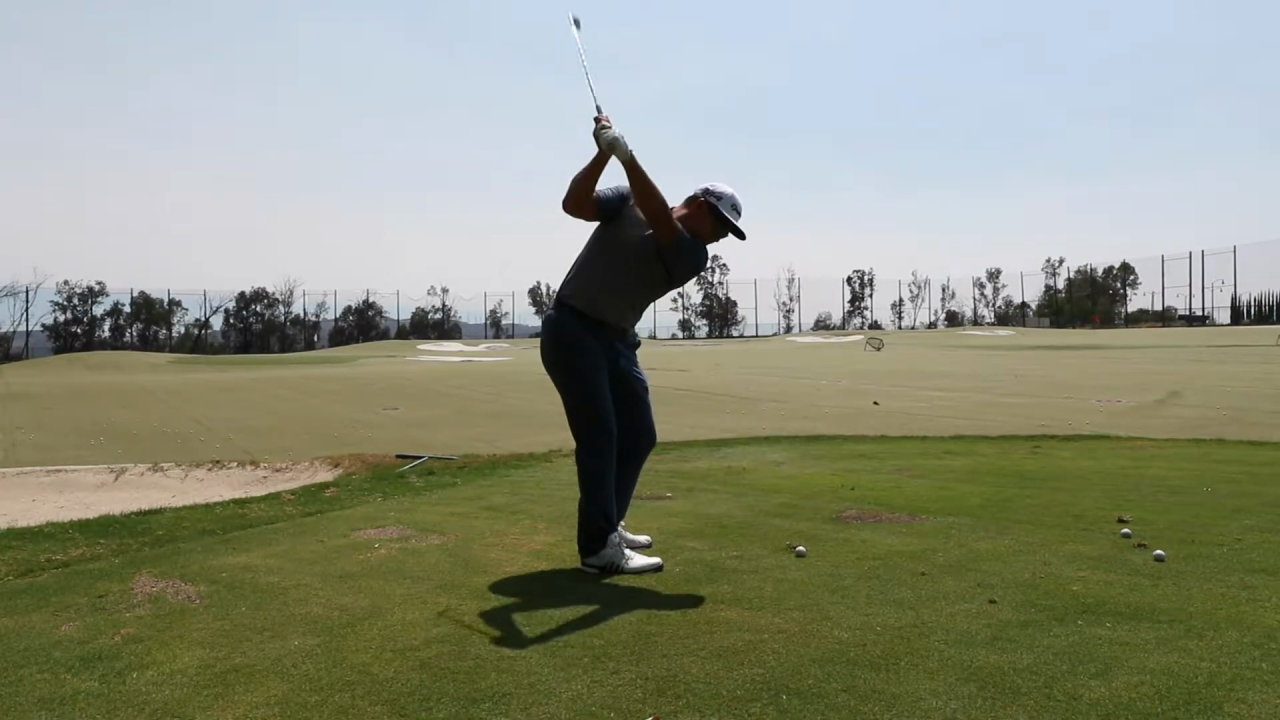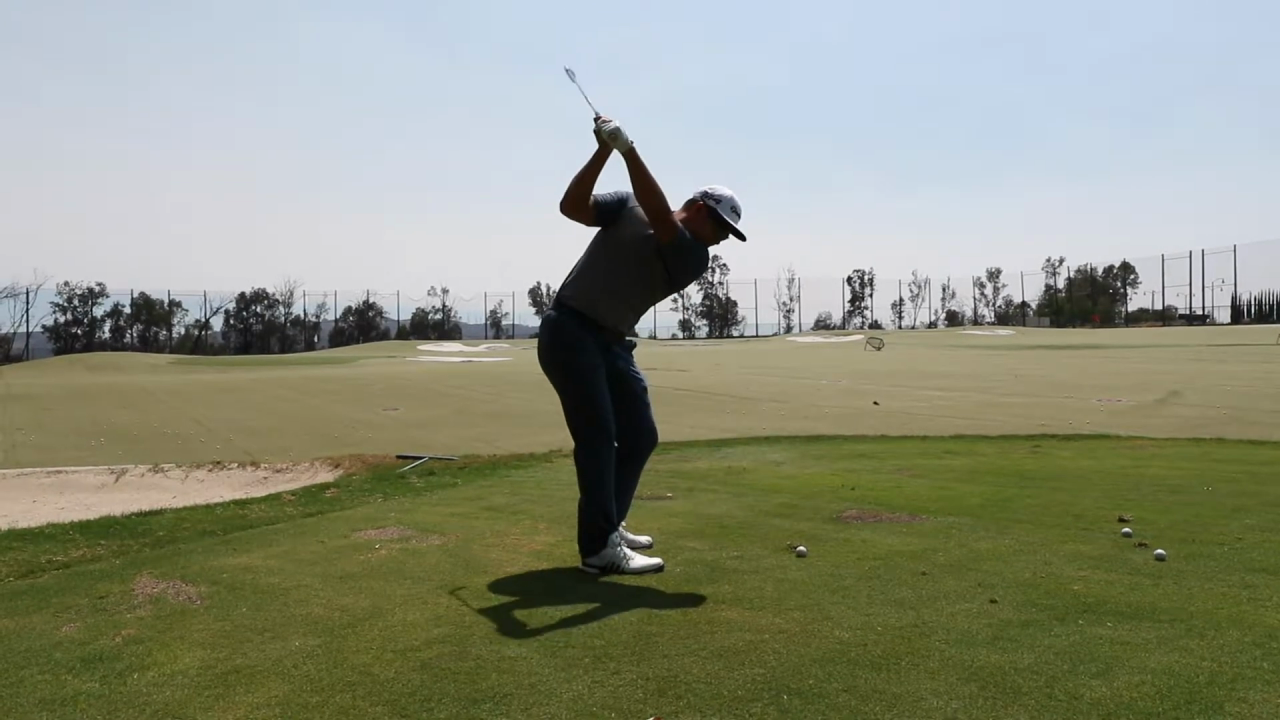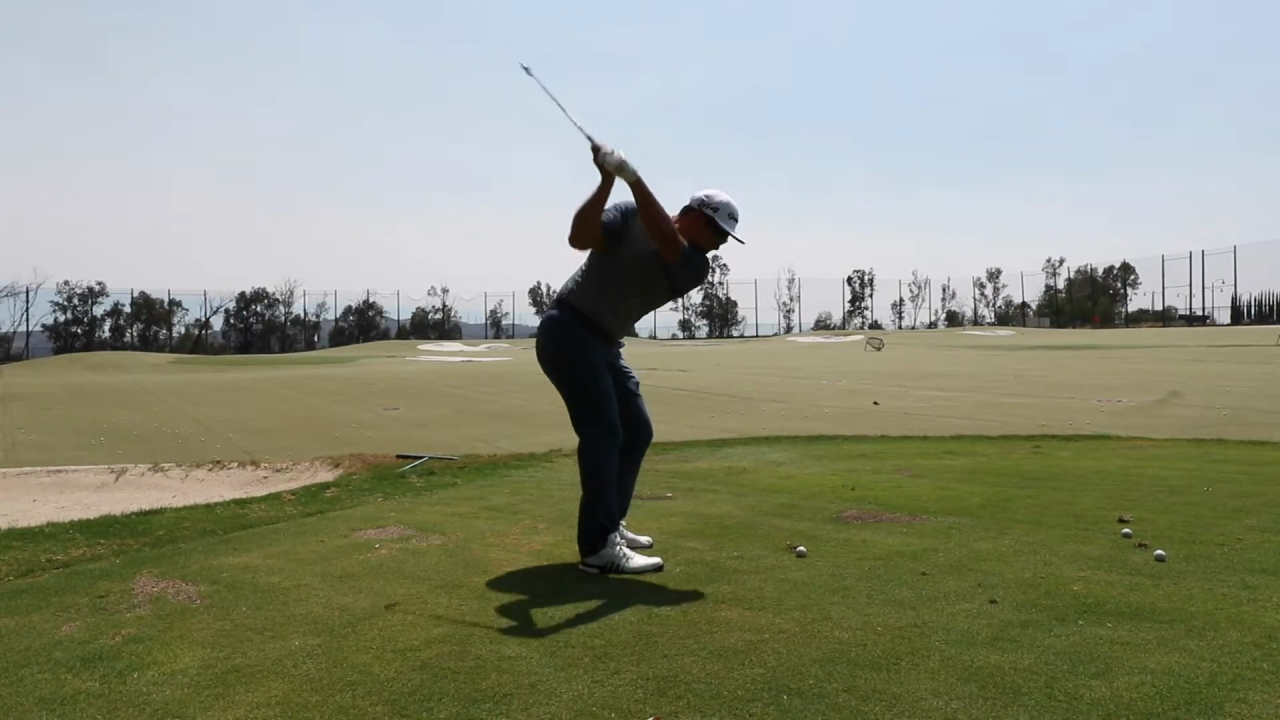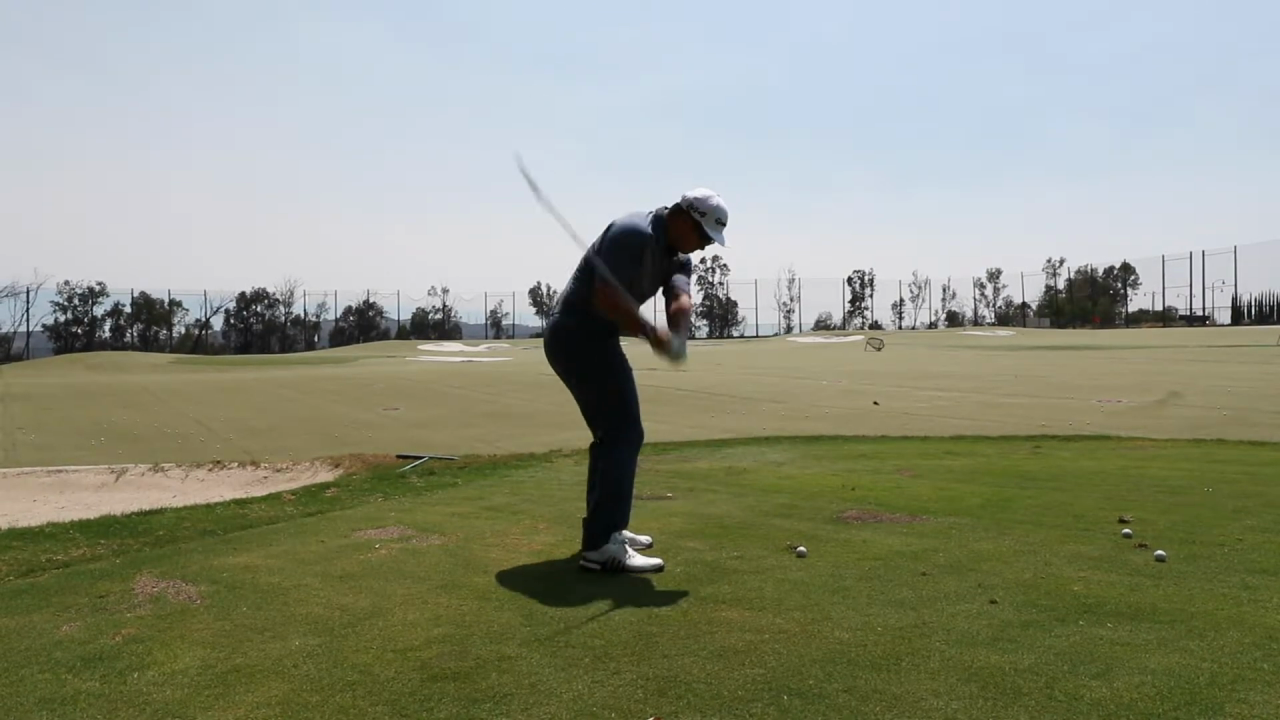
dt=0.4s
person 1, frame 1
left shoulder: (692, 256)
right shoulder: (628, 199)
left elbow: (661, 221)
right elbow: (574, 204)
right wrist: (603, 154)
left hip: (616, 341)
right hip: (571, 329)
left knee: (639, 437)
right knee: (599, 434)
left ankle: (608, 526)
right ankle: (598, 548)
person 1, frame 2
left shoulder: (693, 257)
right shoulder: (628, 205)
right elbow: (571, 206)
right wrist: (604, 150)
left hip: (611, 342)
right hip: (568, 330)
left knee: (640, 437)
right knee: (597, 435)
left ankle: (609, 526)
right ankle: (599, 548)
person 1, frame 3
left shoulder: (695, 266)
right shoulder: (630, 214)
left elbow: (666, 240)
right elbow: (579, 238)
left wrist: (633, 178)
right wrist: (607, 182)
left hip: (602, 343)
right hip: (567, 332)
left knee: (636, 433)
right knee: (603, 434)
left ankle: (609, 525)
right ankle: (599, 547)
person 1, frame 4
left shoulder: (679, 259)
right shoulder: (635, 232)
left elbow: (681, 302)
right elbow: (607, 296)
left wrist: (676, 333)
right wrist: (651, 333)
left hip: (575, 336)
right hip: (582, 335)
left knee: (612, 432)
right knee: (624, 432)
left ankle: (603, 526)
right ankle: (601, 545)
